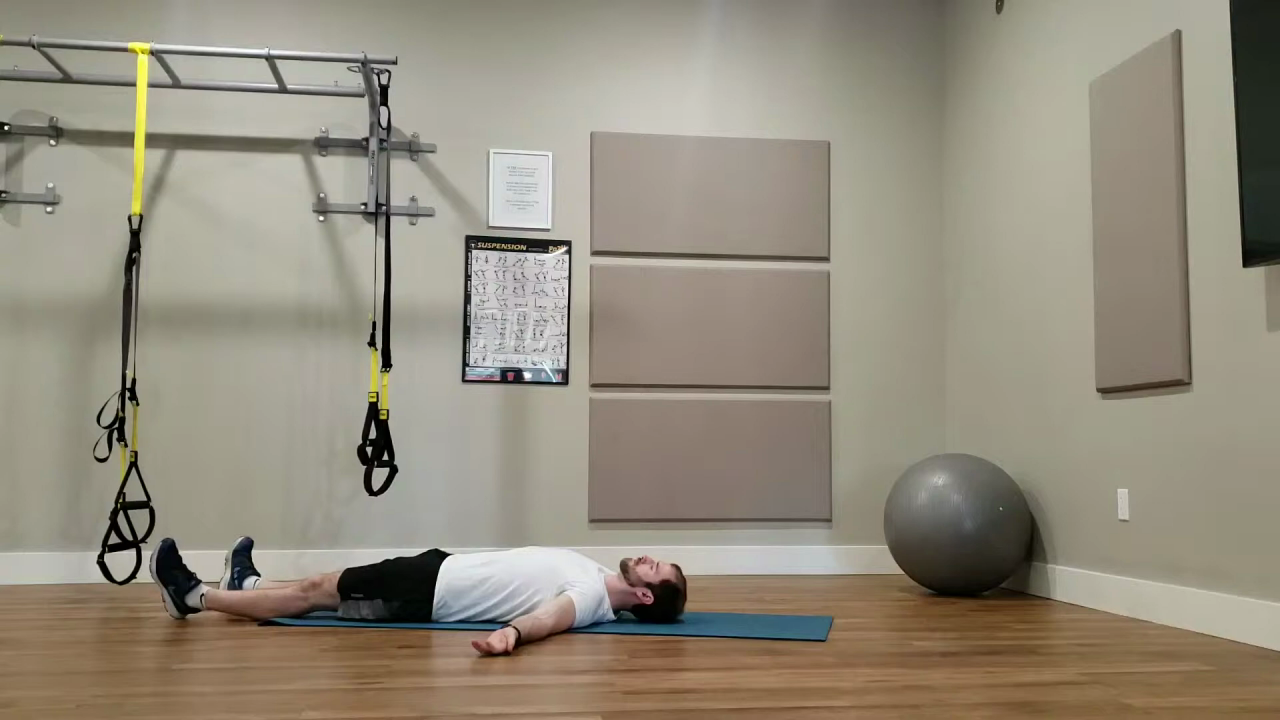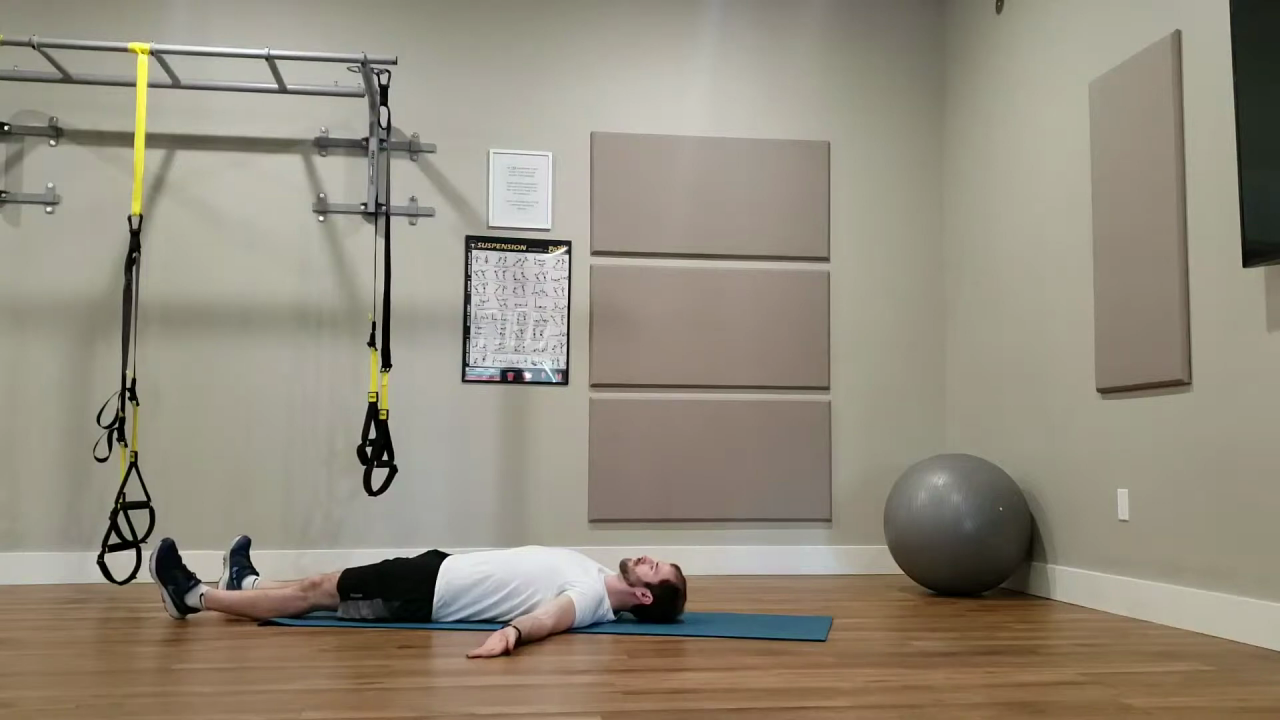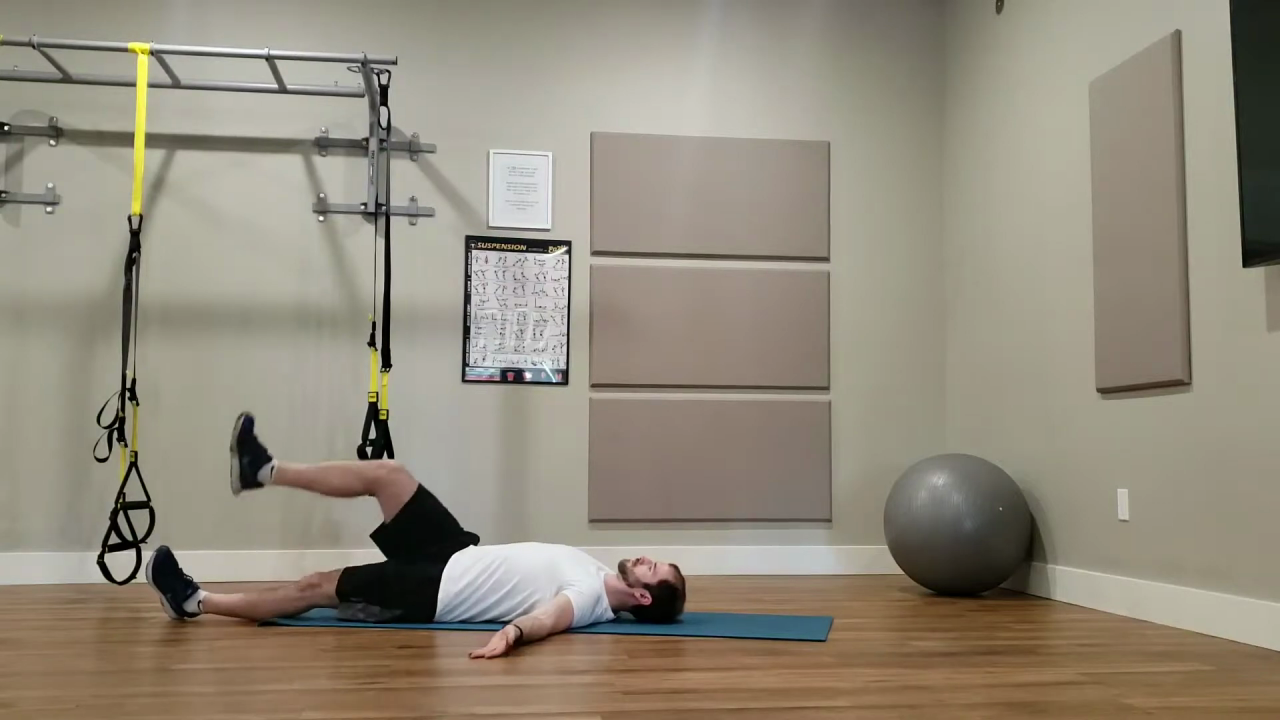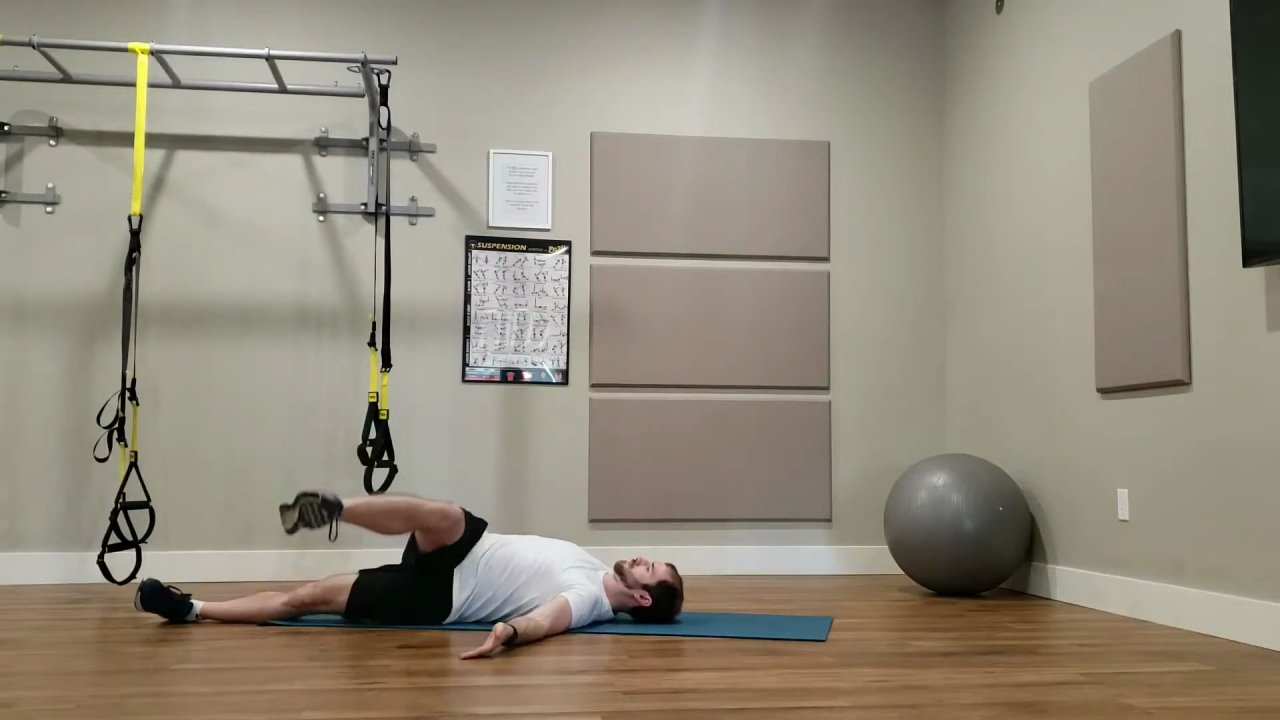
dt=0.7s
person 1, frame 1
left shoulder: (590, 599)
right shoulder: (594, 573)
left elbow: (551, 615)
left wrist: (512, 630)
left hip: (433, 595)
right hip: (443, 567)
left knee: (317, 592)
right knee: (331, 578)
left ankle: (194, 595)
right ankle: (251, 582)
person 1, frame 2
left shoulder: (591, 598)
right shoulder: (596, 574)
left elbow: (551, 616)
left wrist: (512, 631)
left hip: (432, 594)
right hip: (445, 566)
left knee: (318, 592)
right knee: (333, 577)
left ankle: (195, 596)
right ankle: (249, 583)
person 1, frame 3
left shoulder: (589, 597)
right shoulder: (596, 570)
left elbow: (552, 615)
left wrist: (515, 631)
left hip: (433, 593)
right hip: (459, 555)
left knee: (314, 587)
right knee: (389, 474)
left ankle: (193, 601)
right ankle: (261, 470)
person 1, frame 4
left shoulder: (589, 598)
right shoulder: (596, 568)
left elbow: (548, 617)
left wrist: (509, 630)
left hip: (440, 598)
right hip: (463, 555)
